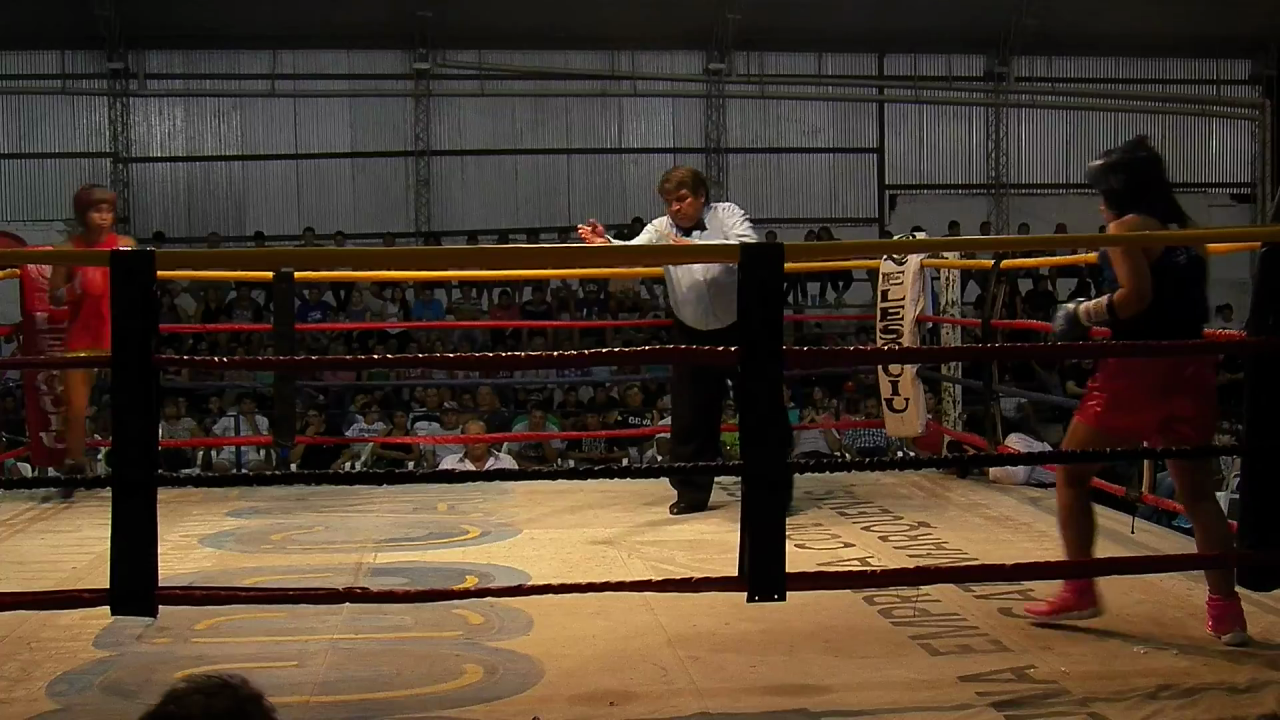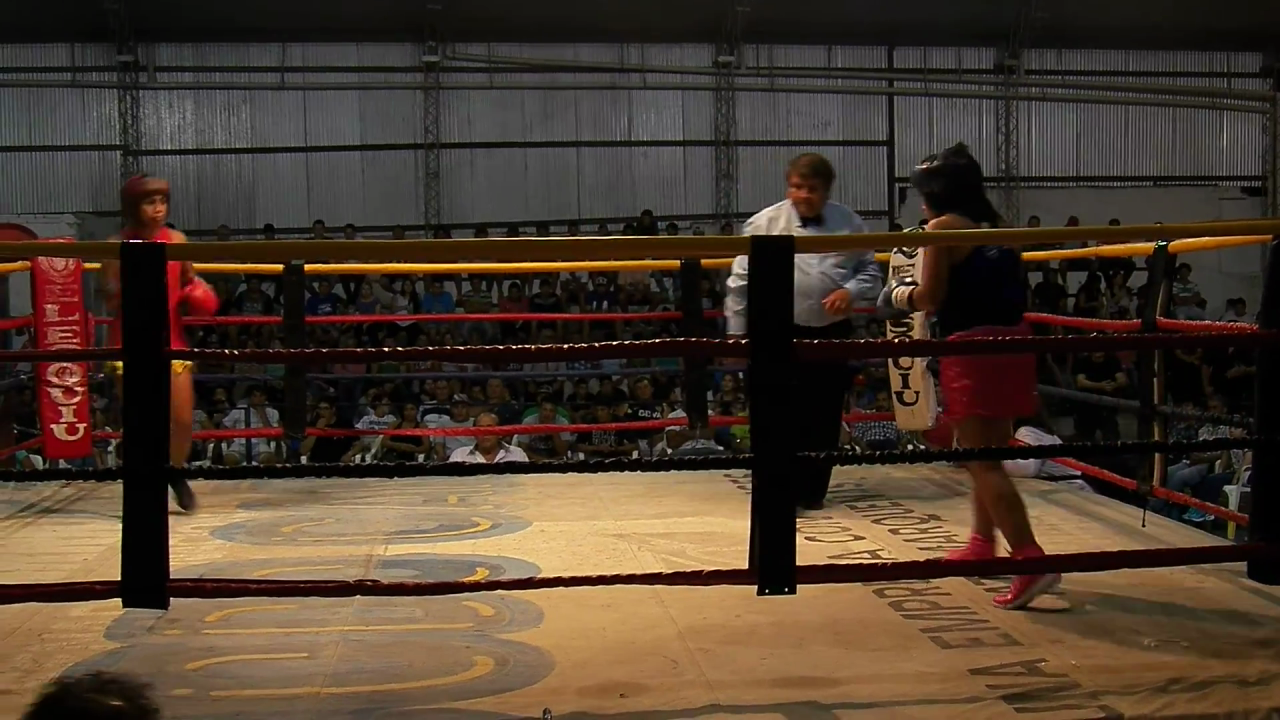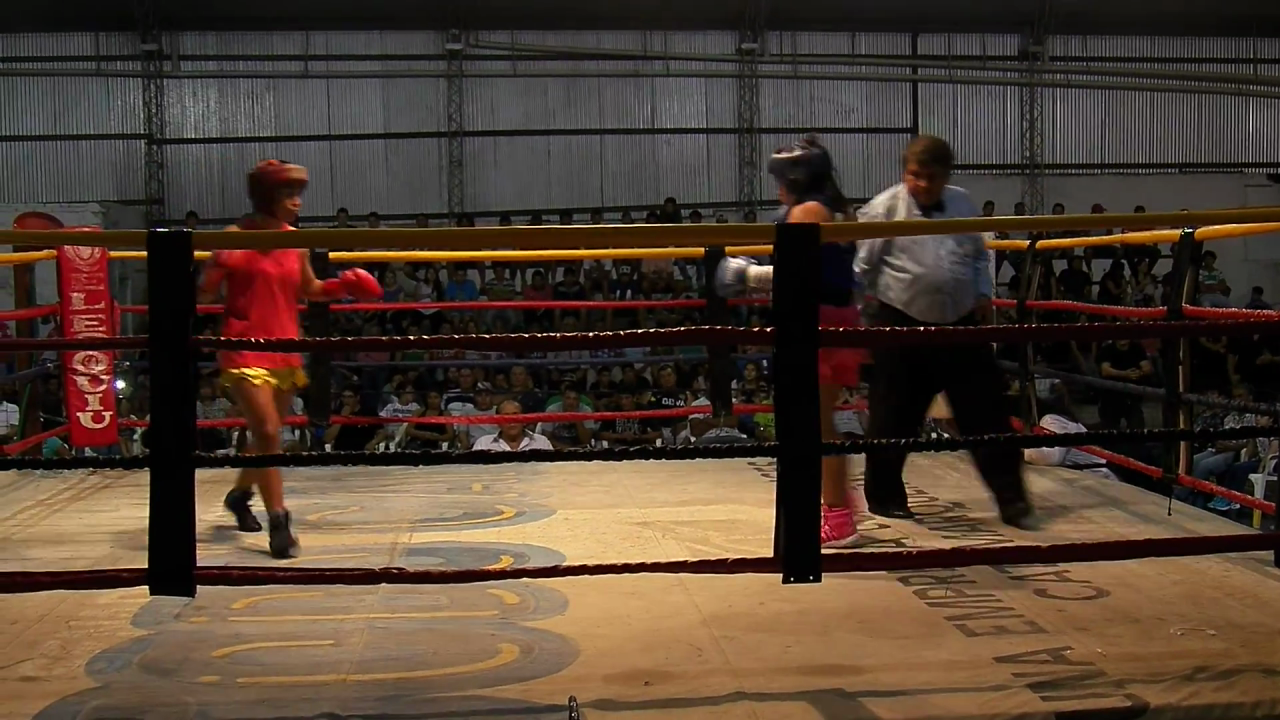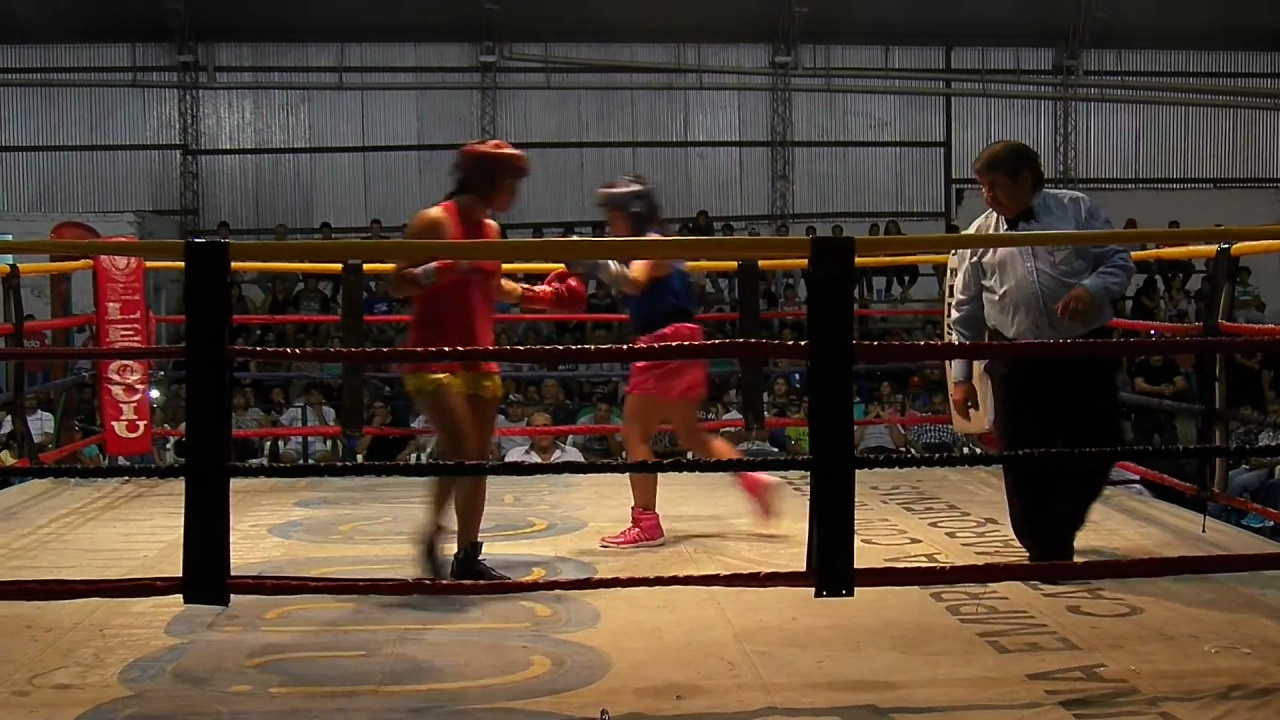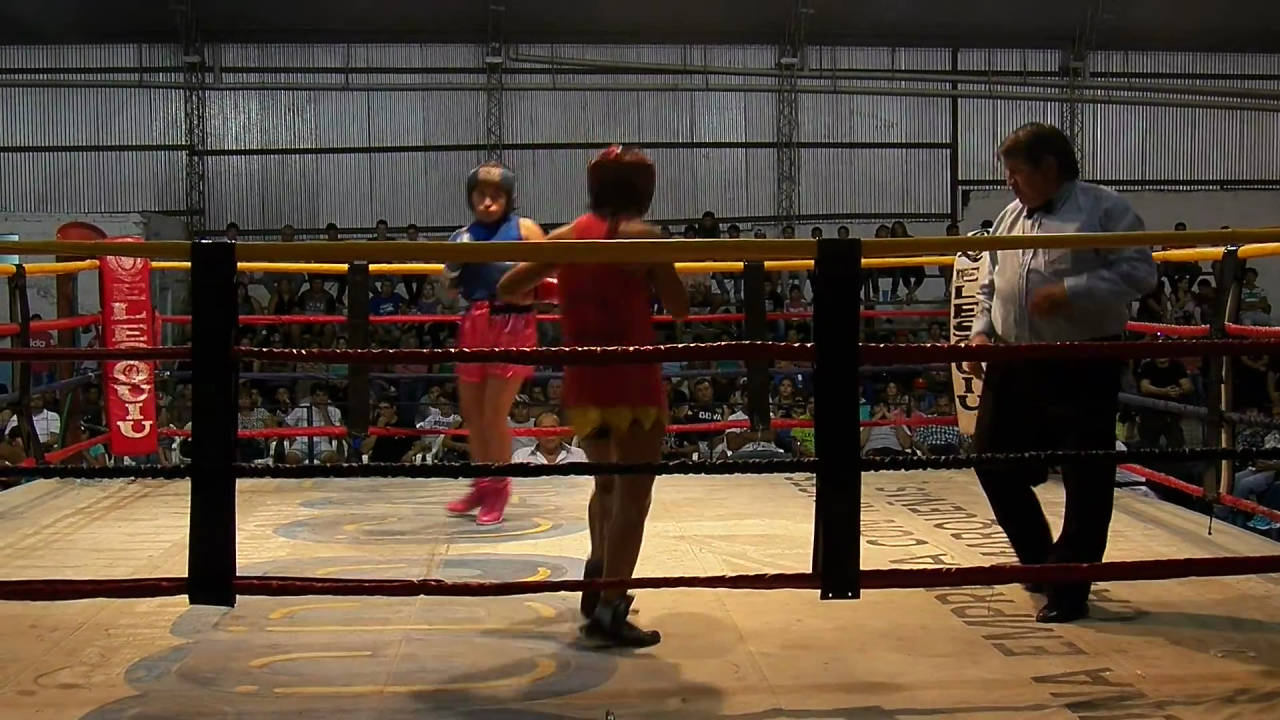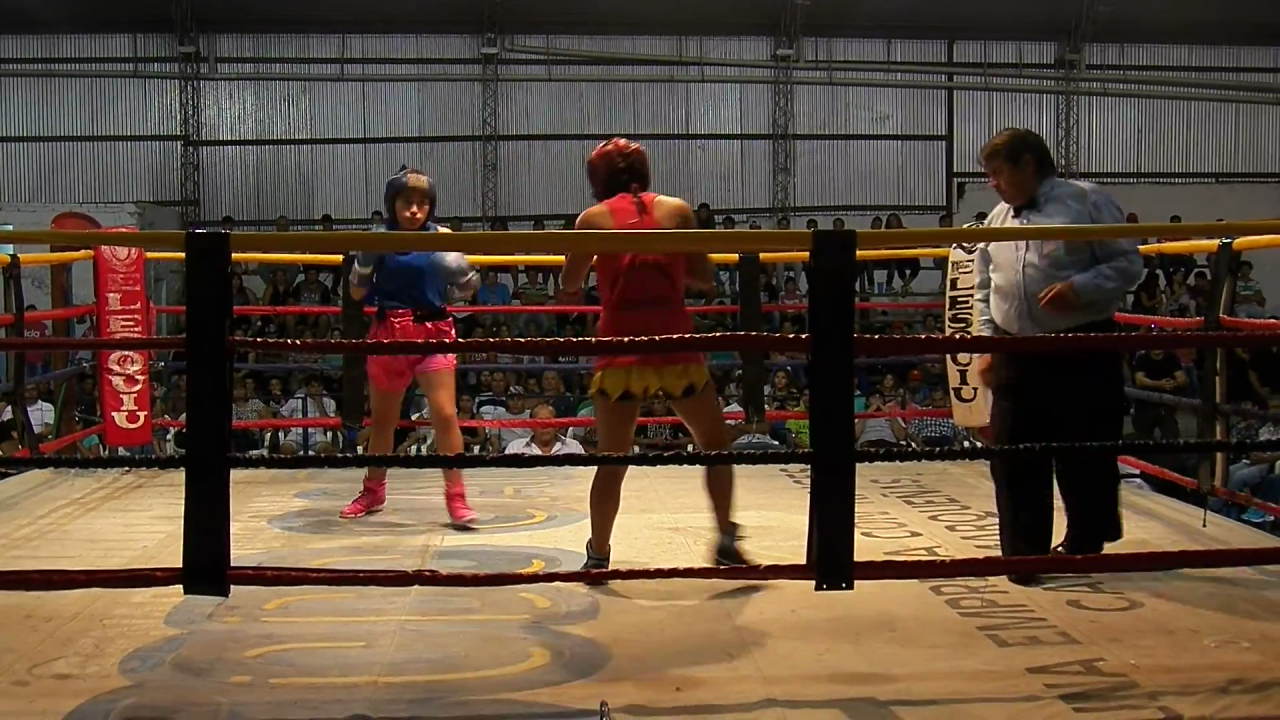
dt=0.7s
person 1, frame 1
left shoulder: (1126, 229)
right shoulder: (1186, 233)
left elbow: (1136, 296)
right elbow: (1193, 306)
left wrist: (1083, 313)
left hip: (1137, 367)
right hip: (1190, 365)
left knee: (1071, 473)
right knee: (1198, 493)
left ankle: (1078, 590)
right ankle: (1225, 609)
person 1, frame 2
left shoulder: (942, 229)
right shoulder: (997, 229)
left elbow: (931, 295)
right elbow: (1013, 290)
left wrist: (898, 293)
left hip: (972, 349)
right hip: (1012, 344)
left knee: (983, 465)
right knee: (982, 453)
left ankle: (1033, 565)
right ankle: (981, 545)
person 1, frame 3
left shoulder: (807, 211)
right shoulder: (836, 212)
left wrist: (746, 274)
left hip: (819, 323)
right hip: (842, 321)
left knee: (816, 426)
right knee: (817, 421)
left ankle: (840, 521)
right ankle: (835, 506)
person 1, frame 4
left shoulder: (649, 242)
right shoulder: (645, 243)
left elbow: (637, 280)
left wrist: (606, 268)
right wrist: (606, 270)
left hip: (666, 341)
right hip: (672, 340)
left knee: (633, 432)
right knee: (690, 433)
left ankle: (646, 525)
right ankle: (752, 479)
person 1, frame 5
left shoulder: (525, 230)
right shoulder: (466, 235)
right elbow: (455, 288)
right wrist: (453, 266)
left hip: (512, 326)
right hip: (474, 326)
left knee: (493, 417)
right knee: (471, 413)
left ankle: (498, 489)
right ankle: (482, 487)
person 1, frame 6
left shoulder: (441, 238)
left elbow: (466, 290)
right elbow: (357, 293)
left wrist: (464, 273)
right wrist: (364, 261)
left hip: (433, 332)
right hip: (388, 333)
left knee: (444, 414)
right knee: (382, 419)
left ankle: (455, 499)
right ankle: (374, 492)
person 2, frame 1
left shoulder: (728, 214)
right shoulder: (660, 228)
left wrist: (699, 248)
right wrist: (607, 244)
left hip: (740, 330)
right hip: (692, 335)
right knee: (691, 417)
left ankle: (777, 490)
right ankle: (692, 491)
person 2, frame 2
left shoulder: (848, 222)
right shoulder: (765, 223)
left elbow: (871, 270)
right elbow: (741, 282)
left wrist: (851, 292)
right wrist: (738, 331)
left hip: (833, 331)
left knee: (824, 415)
left ankle: (808, 488)
person 2, frame 3
left shoulder: (963, 204)
right shoulder: (883, 211)
left elbow: (978, 256)
right elbow: (857, 273)
left wrist: (984, 295)
left hip: (962, 324)
right hip: (904, 329)
left knee: (986, 409)
right knee: (893, 419)
left ankle: (1010, 497)
right ankle: (884, 495)
person 2, frame 4
left shoulder: (1077, 209)
right shoulder: (979, 236)
left elbow: (1119, 259)
right elbow: (964, 313)
left wrist: (1090, 290)
right wrist: (961, 375)
right hip: (1017, 360)
left knee: (1098, 444)
right knee: (1028, 458)
left ankle: (1061, 524)
right ankle: (1048, 552)
person 2, frame 5
left shoulder: (1104, 209)
right shoulder: (1011, 217)
left elbow: (1138, 271)
right elbow: (992, 286)
left wrist: (1072, 291)
right wrist: (982, 331)
left hip: (1082, 368)
right hip: (1013, 364)
left knee: (1085, 479)
right knee: (995, 461)
left ankle: (1068, 587)
right ankle: (1038, 559)
person 2, frame 6
left shoulder: (1087, 201)
right shoulder: (998, 217)
left elbow: (1128, 263)
right elbow: (985, 291)
left wrist: (1077, 287)
right wrist: (988, 346)
left hip: (1082, 348)
right hip: (1017, 352)
left knee: (1086, 451)
right knee: (1016, 454)
left ankle: (1087, 540)
right ankle: (1025, 551)
person 3, frame 1
left shoulder: (125, 245)
right shoulder: (69, 249)
right elbow: (54, 296)
right wrist: (76, 288)
right hip: (80, 338)
right knee: (75, 411)
right ankle: (74, 466)
person 3, frame 2
left shoulder: (176, 240)
right shoulder: (119, 246)
left elbow: (189, 277)
right elbow: (109, 296)
left wrist: (199, 291)
left hip: (172, 341)
left knee: (183, 420)
left ankle: (178, 476)
person 3, frame 3
right shoulder: (234, 237)
left elbow: (307, 289)
right elbow: (205, 294)
left wrist: (341, 284)
right wrist: (217, 269)
left hip: (285, 351)
right hip: (246, 353)
left knee: (268, 437)
right knee: (269, 434)
left ankle: (238, 497)
right ankle: (279, 524)
person 3, frame 4
left shoulder: (489, 229)
right shoulder: (434, 221)
right elbow: (401, 283)
left wrist: (541, 294)
right wrist: (446, 267)
left hip: (477, 358)
right hip: (436, 357)
left knee: (478, 456)
right knee: (460, 453)
left ankle: (467, 556)
right ankle: (433, 537)
person 3, frame 5
left shoulder: (564, 238)
right shoulder: (640, 237)
left elbow: (507, 289)
right elbow: (678, 307)
left hip: (582, 385)
right hip: (633, 384)
left knee: (609, 485)
right knee: (632, 498)
left ankle: (598, 578)
right ankle: (609, 609)
person 3, frame 6
left shoulder: (593, 218)
right shoulder: (676, 210)
left elbow: (568, 288)
right elbow: (704, 278)
left wrist: (579, 256)
left hip: (619, 354)
right hip: (674, 352)
left knee: (613, 460)
right knee: (717, 446)
left ankle: (597, 555)
right ankle: (727, 537)
